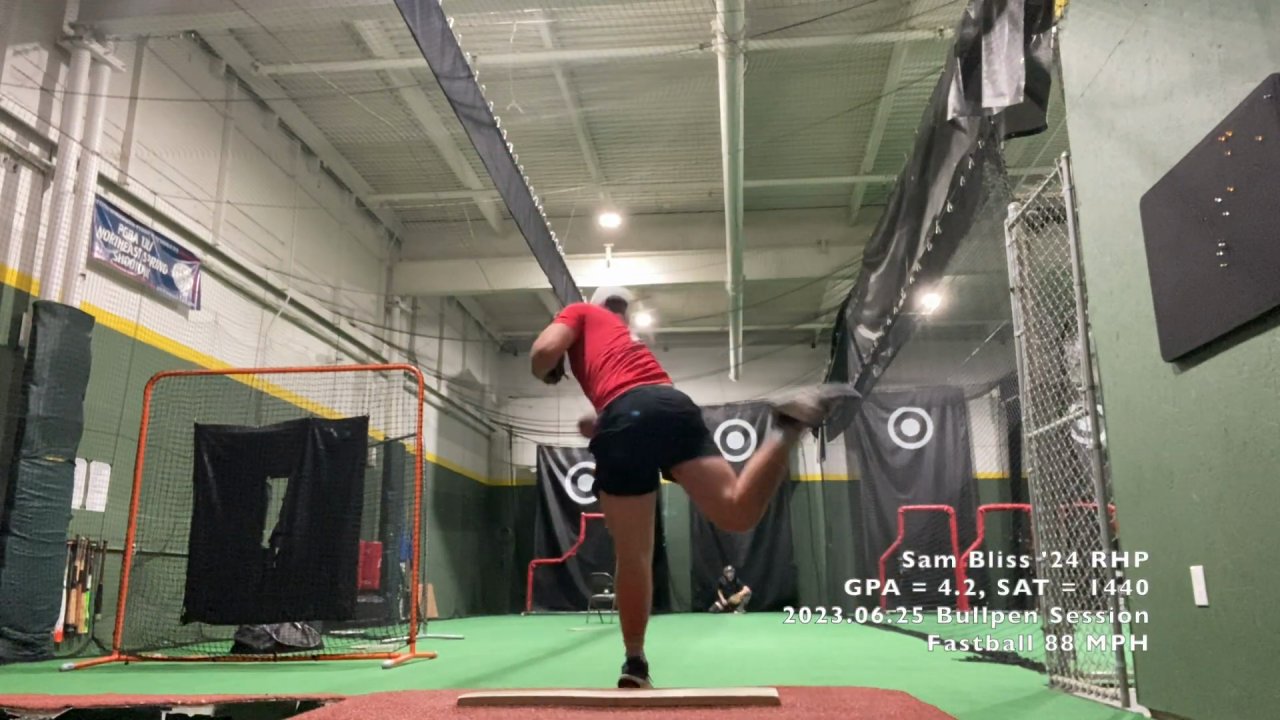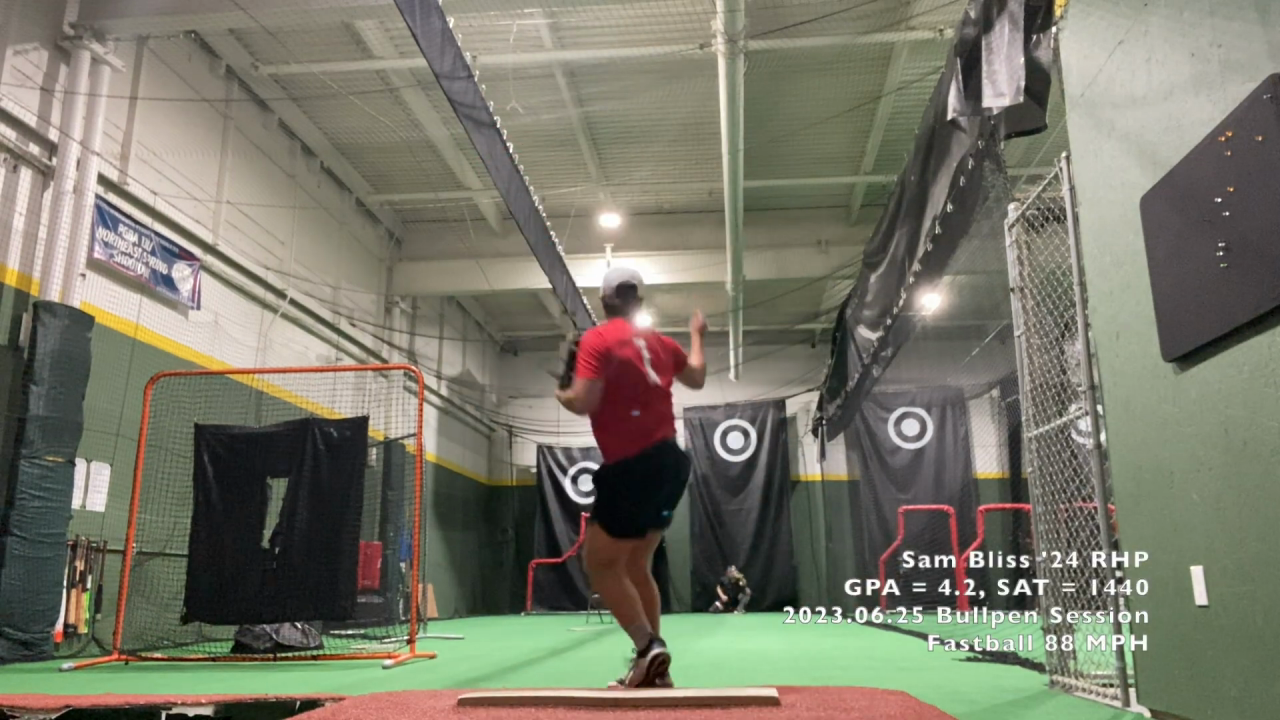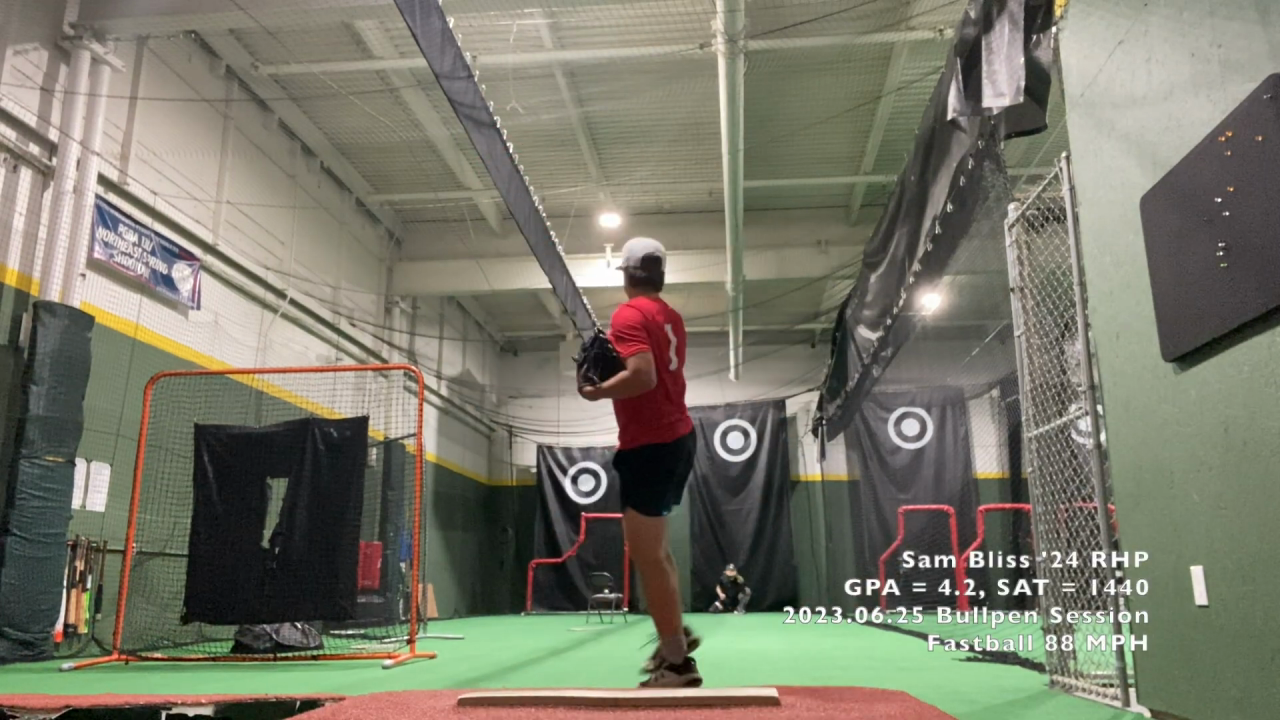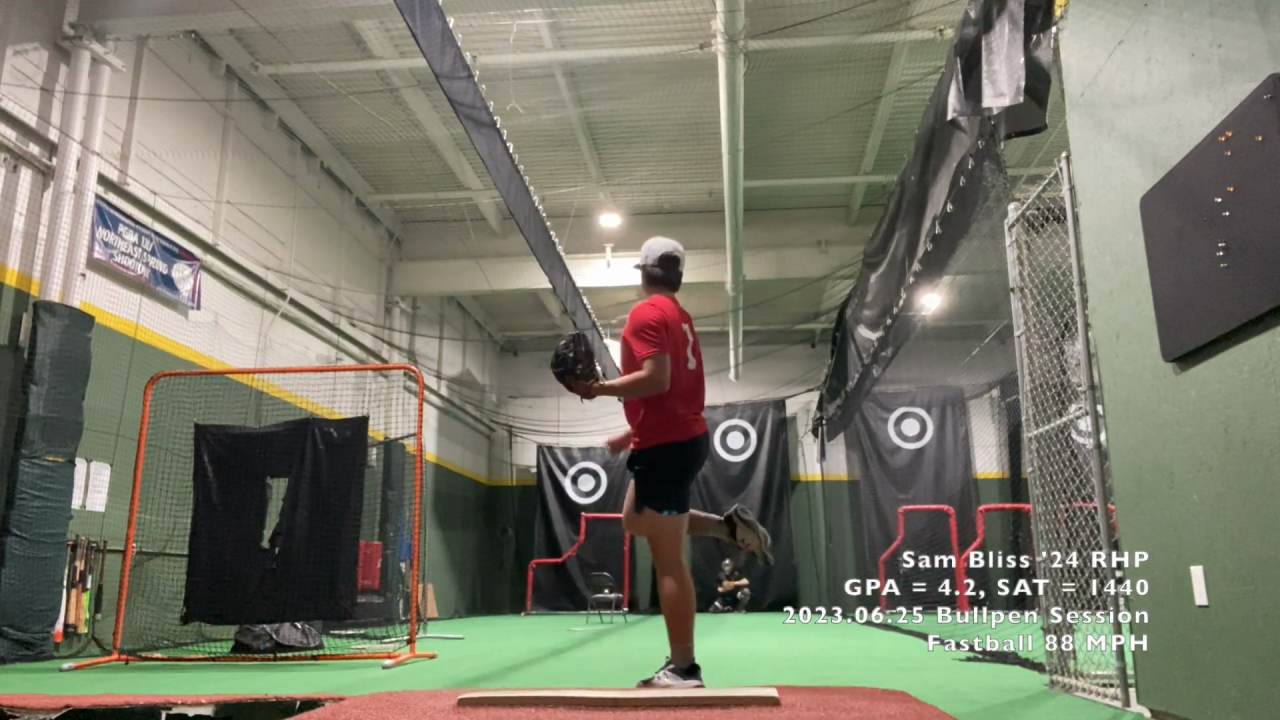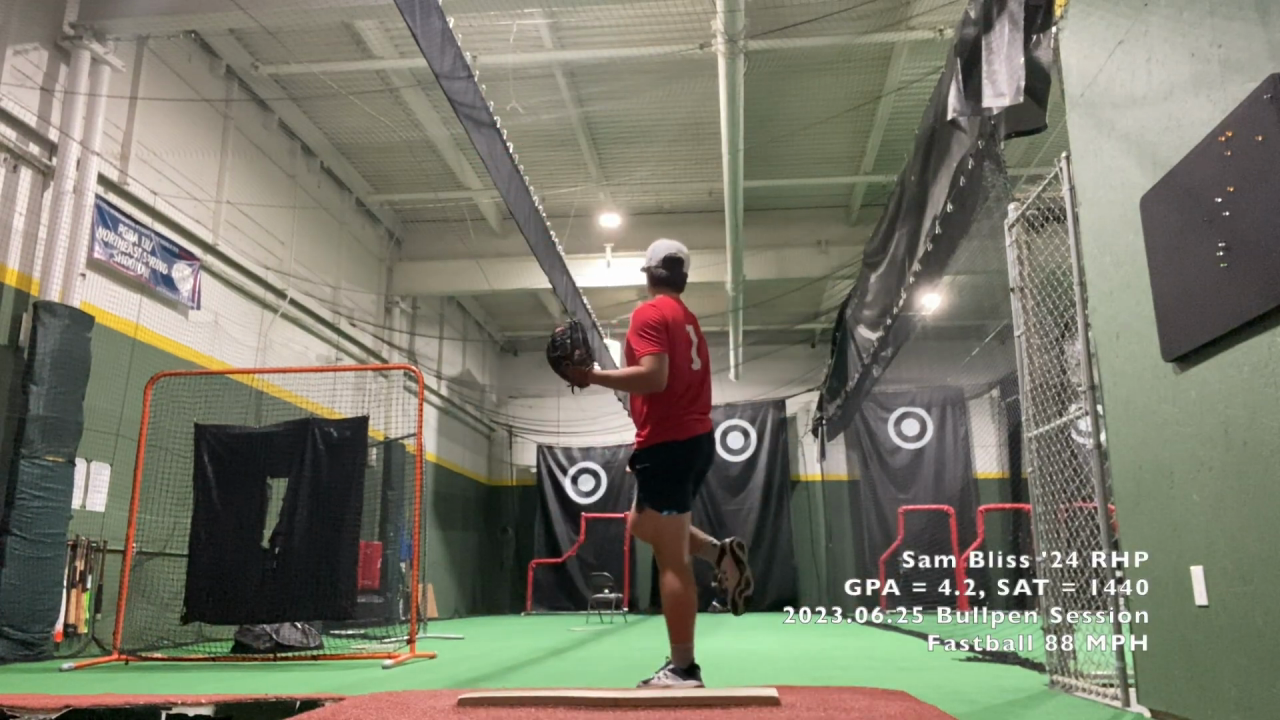
dt=0.3s
person 1, frame 1
left shoulder: (578, 312)
right shoulder: (626, 334)
left elbow: (544, 350)
left wrist: (545, 372)
right wrist: (603, 430)
left hip: (626, 416)
right hip: (668, 404)
left knee: (632, 556)
right knee: (737, 511)
left ankle: (635, 666)
right ankle: (789, 422)
person 1, frame 2
left shoulder: (597, 341)
right shoulder: (659, 342)
left elbow: (583, 400)
right elbow: (697, 377)
left wrist: (564, 397)
right wrist: (698, 334)
left hip: (632, 468)
right hip: (672, 463)
left knee: (603, 568)
right knee: (636, 568)
left ankle: (649, 647)
right ankle: (652, 665)
person 1, frame 3
left shoulder: (627, 316)
right shoulder: (671, 317)
left elbow: (641, 376)
left wrist: (596, 391)
left hip: (648, 447)
right hip: (680, 440)
left knee: (647, 556)
right knee: (652, 545)
left ankle: (677, 663)
right ankle: (676, 640)
person 1, frame 4
left shoulder: (645, 313)
right shoulder: (681, 317)
left elbow: (655, 379)
left wrist: (598, 388)
right wrist: (633, 434)
left hip: (666, 445)
right hip: (688, 438)
left knee: (668, 560)
right knee: (636, 516)
left ankle: (683, 668)
right ankle: (727, 525)
person 1, frame 5
left shoulder: (649, 313)
right shoulder: (689, 320)
left elbow: (653, 377)
left wrist: (593, 375)
left hip: (668, 444)
right hip: (695, 439)
left knee: (670, 559)
right knee: (643, 524)
left ankle: (682, 668)
right ankle: (721, 552)
